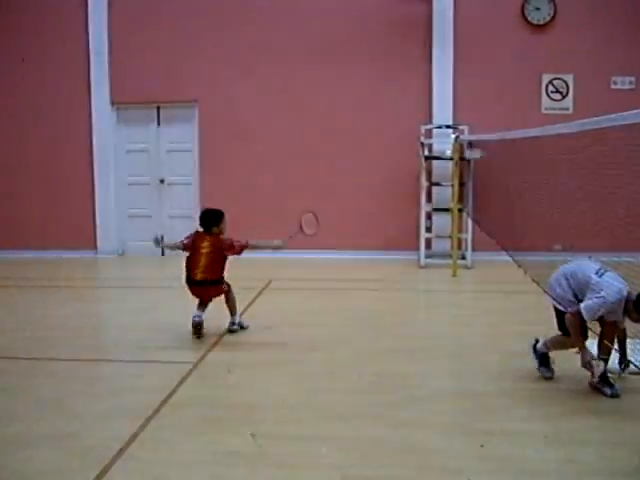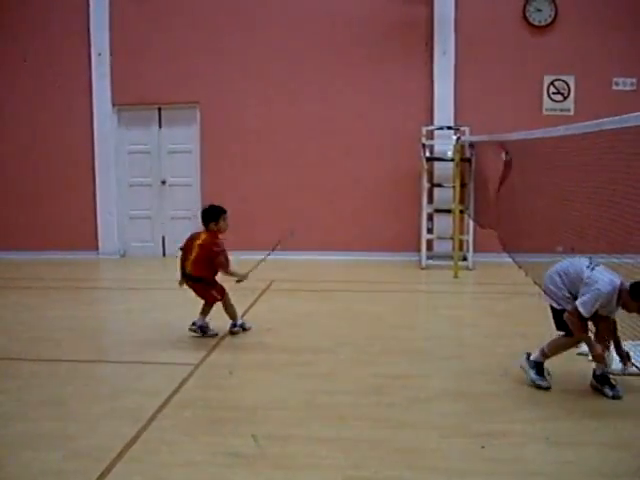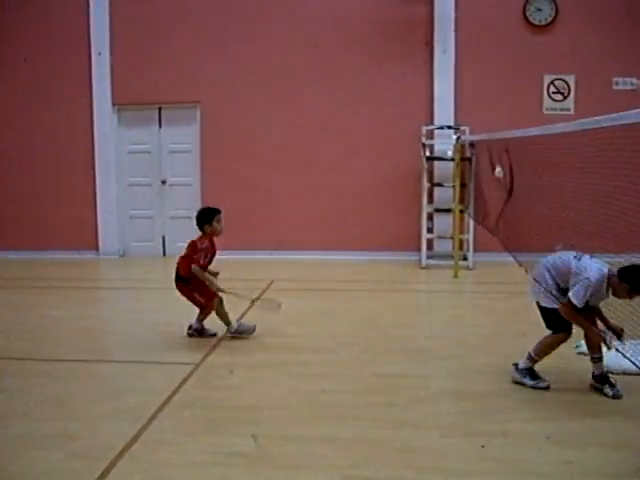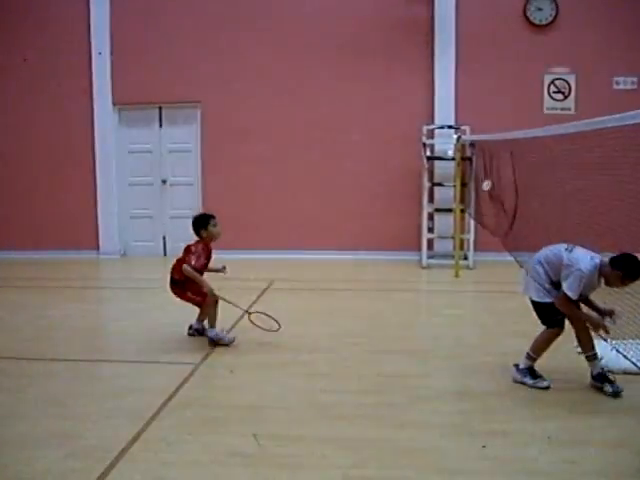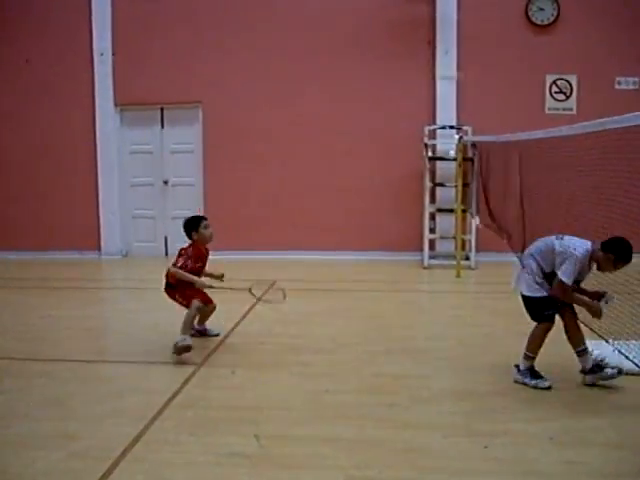
dt=0.1s
person 1, frame 1
left shoulder: (626, 300)
right shoulder: (609, 299)
left elbow: (620, 328)
right elbow: (571, 317)
left wrist: (623, 355)
right wrist: (583, 350)
right hip: (564, 283)
left knee: (610, 326)
right knee: (579, 336)
left ankle: (600, 375)
right ankle: (541, 348)
person 1, frame 2
left shoulder: (620, 291)
right shoulder: (603, 291)
left elbow: (609, 319)
right elbow: (570, 315)
left wrist: (619, 349)
right wrist: (591, 345)
right hip: (558, 281)
left knee: (604, 324)
right knee: (576, 336)
left ankle: (600, 376)
right ankle: (534, 361)
person 1, frame 3
left shoulder: (607, 277)
right shoulder: (593, 280)
left elbow: (591, 304)
right elbow: (565, 308)
left wrist: (608, 324)
right wrist: (593, 331)
left hip: (564, 281)
right hip: (547, 279)
left knee: (591, 324)
right knee: (562, 332)
left ankle: (599, 375)
right ankle: (523, 369)
person 1, frame 4
left shoulder: (600, 267)
right shoulder: (584, 270)
left elbow: (578, 294)
right elbow: (561, 301)
left wrist: (599, 310)
right wrist: (590, 319)
right hip: (540, 276)
left knee: (579, 322)
right knee: (556, 327)
left ankle: (597, 374)
right ankle: (523, 369)
person 1, frame 5
left shoulder: (588, 255)
right shoulder: (577, 255)
left elbow: (568, 283)
right elbow: (559, 289)
left wrist: (590, 295)
right wrist: (587, 304)
left hip: (547, 274)
right hip: (533, 274)
left knee: (569, 316)
right knee: (546, 321)
left ankle: (590, 367)
right ankle: (524, 370)
person 2, frame 1
left shoulder: (195, 237)
right shoulder: (224, 243)
left elbow: (180, 245)
right elbow: (247, 245)
left wrist: (162, 244)
right wrist: (273, 244)
left hip: (194, 283)
right hip: (211, 283)
left knee: (205, 298)
right knee: (228, 291)
left ankle: (197, 316)
right ankle: (235, 322)
person 2, frame 2
left shoulder: (196, 236)
right shoulder: (216, 244)
left elbow: (184, 255)
right elbow: (224, 269)
left wrist: (183, 276)
right wrist: (239, 275)
left hip: (190, 277)
right hip: (201, 280)
left knee: (212, 297)
right knee: (223, 296)
left ankle: (200, 324)
right ankle: (236, 324)
person 2, frame 3
left shoulder: (202, 241)
right shoulder: (206, 244)
right elbow: (195, 268)
left wrist: (209, 274)
right wrist: (211, 282)
left hip: (186, 278)
right hip: (187, 281)
left knee: (211, 300)
right knee: (216, 301)
left ankle: (196, 327)
right ankle: (233, 328)
person 2, frame 4
left shoulder: (205, 247)
right shoulder: (201, 249)
right elbow: (185, 268)
left wrist: (217, 270)
right wrist: (203, 282)
left hip: (186, 281)
right hip: (181, 283)
left knee: (212, 298)
right knee: (210, 298)
left ankle: (196, 326)
right ankle: (213, 333)
person 2, frame 5
left shoulder: (204, 250)
right shoulder: (191, 252)
right elbow: (173, 270)
left wrist: (213, 275)
right wrist: (195, 280)
left hip: (192, 285)
right hip: (177, 286)
left knee: (210, 306)
right knee: (196, 305)
left ankle: (198, 328)
right ankle: (182, 339)
